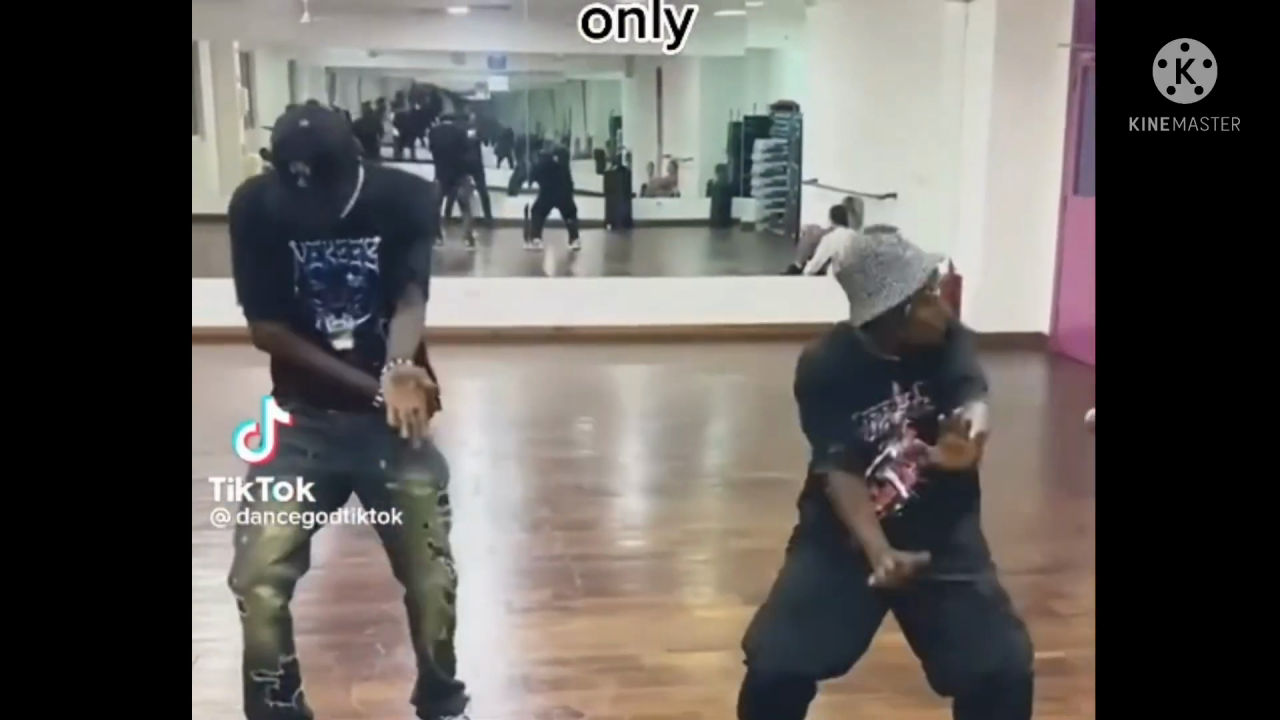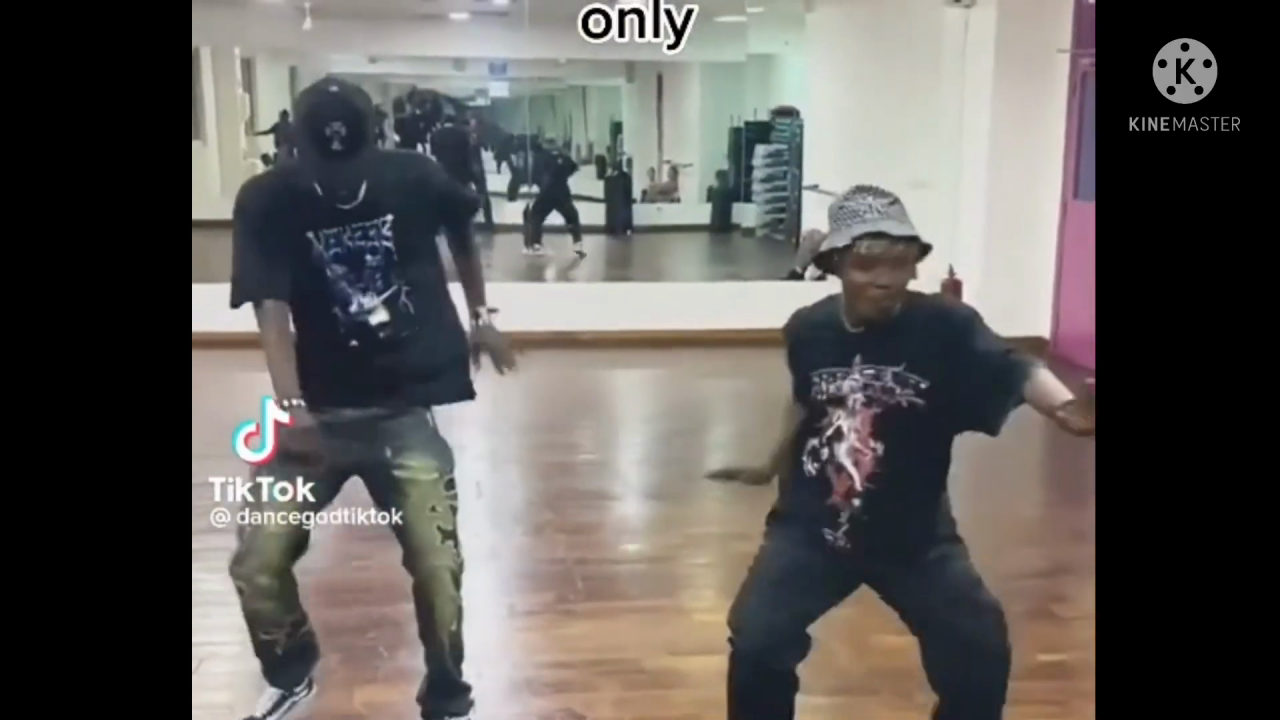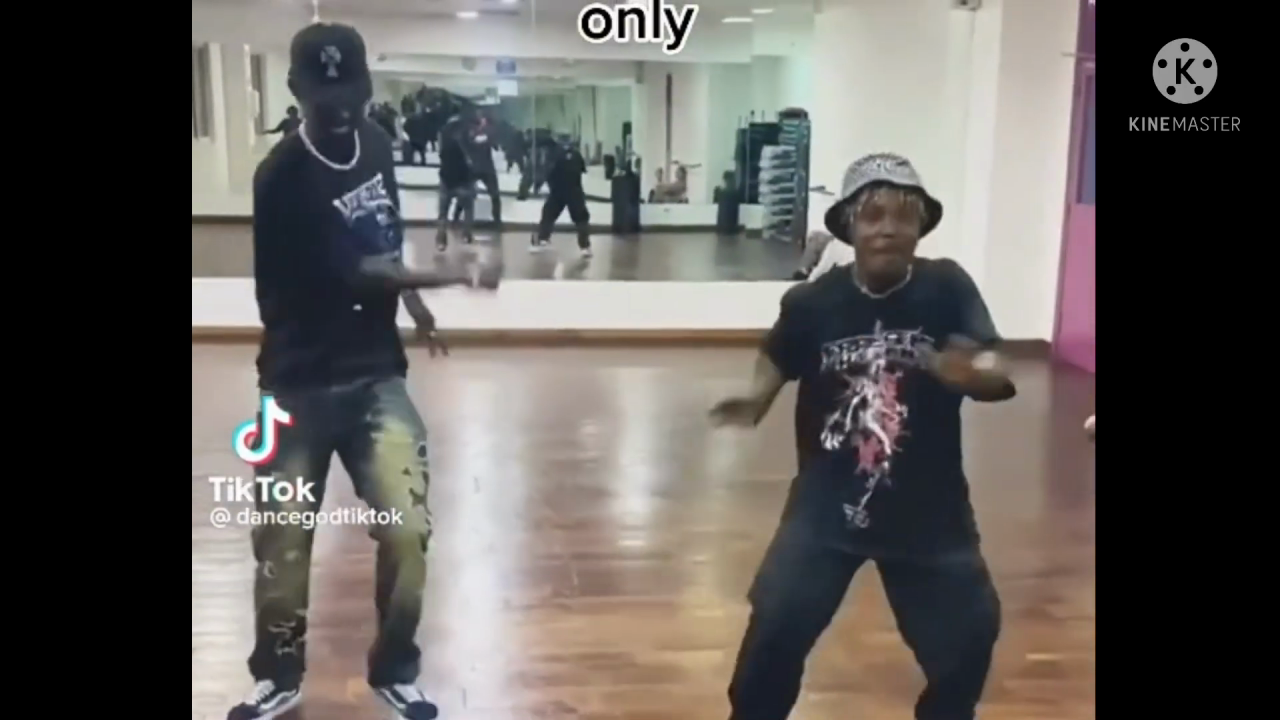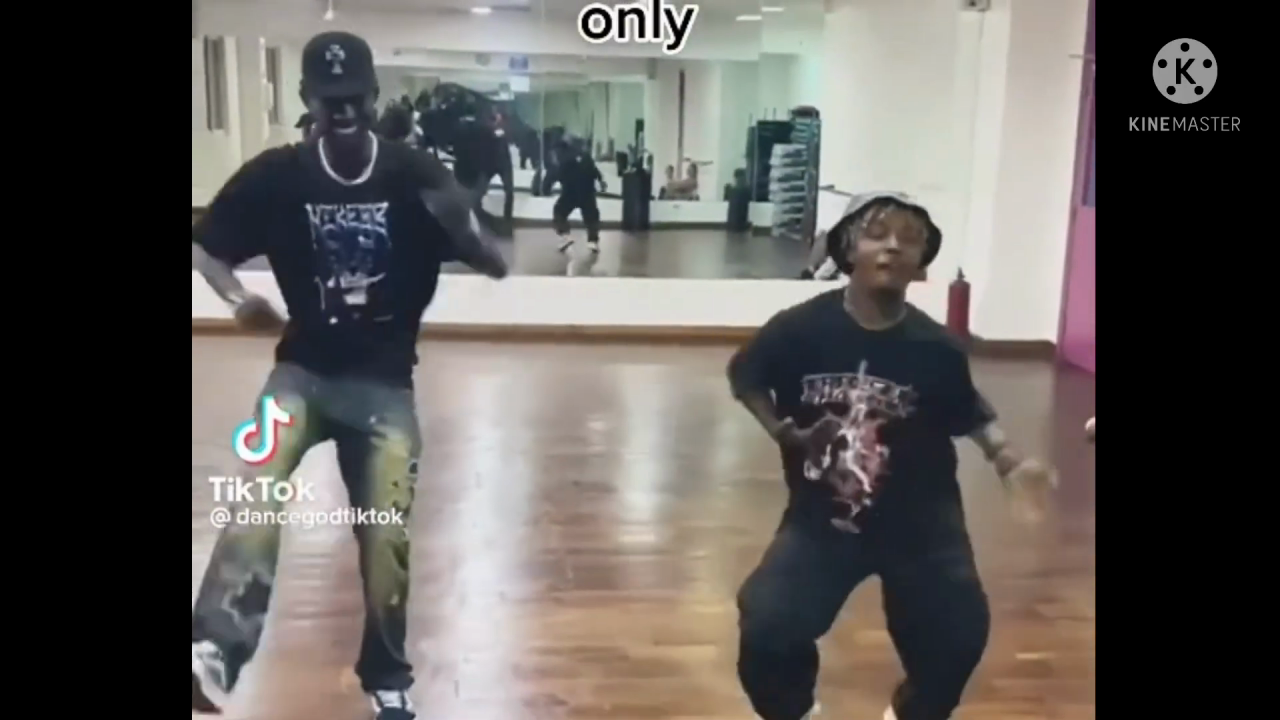
dt=0.3s
person 1, frame 1
left shoulder: (403, 199)
right shoulder: (254, 208)
left elbow: (412, 299)
right elbow: (267, 326)
left wrist: (400, 370)
right wrist: (370, 384)
left hip: (390, 420)
right hip: (306, 415)
left knee: (430, 581)
right knee: (259, 579)
person 1, frame 2
left shoulder: (414, 177)
right shoulder: (268, 201)
left elbow: (462, 230)
right elbow: (271, 312)
left wrist: (480, 316)
right wrist: (292, 411)
left hip: (405, 407)
right hip: (318, 410)
left knee: (437, 566)
right knee: (258, 560)
person 1, frame 3
left shoulder: (370, 146)
right shoulder: (283, 176)
right elbow: (361, 270)
left wrist: (415, 307)
right wrist: (463, 277)
left hip: (376, 376)
right hip: (298, 380)
left knee: (404, 530)
right knee: (283, 541)
person 1, frame 4
left shoulder: (417, 174)
right shoulder: (274, 175)
left elbow: (495, 268)
right elbow: (205, 246)
left wrist: (461, 226)
right wrist: (236, 297)
left hip: (384, 380)
right hip: (306, 369)
left knee: (386, 541)
right knee: (261, 501)
right ankle: (217, 648)
person 2, frame 1
left shoulder: (944, 339)
right shoulder: (824, 365)
left elbow: (971, 398)
right elbow: (839, 472)
left wrist: (969, 436)
right wrist: (877, 553)
left hip: (942, 541)
right hip: (839, 544)
left knee: (1005, 670)
right knee: (775, 667)
person 2, frame 2
left shoulder: (945, 325)
right shoulder: (807, 330)
left elbow: (1013, 370)
left wrist: (1068, 406)
right wrist: (774, 467)
left hip: (914, 530)
right hip: (812, 523)
left knee: (980, 645)
right knee: (759, 640)
person 2, frame 3
left shoulder: (949, 289)
right shoulder: (816, 299)
left elbow: (999, 378)
right elbow: (779, 353)
left wrist: (978, 370)
right wrist: (757, 401)
left hip: (928, 504)
right hip: (831, 497)
left knee: (968, 630)
right knee: (779, 616)
person 2, frame 4
left shoulder: (934, 348)
right shoulder: (801, 329)
left elbow: (970, 415)
right elbow: (746, 378)
left wrist: (1009, 461)
right wrist: (778, 429)
left hip: (919, 524)
right hip: (821, 520)
left knee: (959, 639)
right knee: (769, 628)
